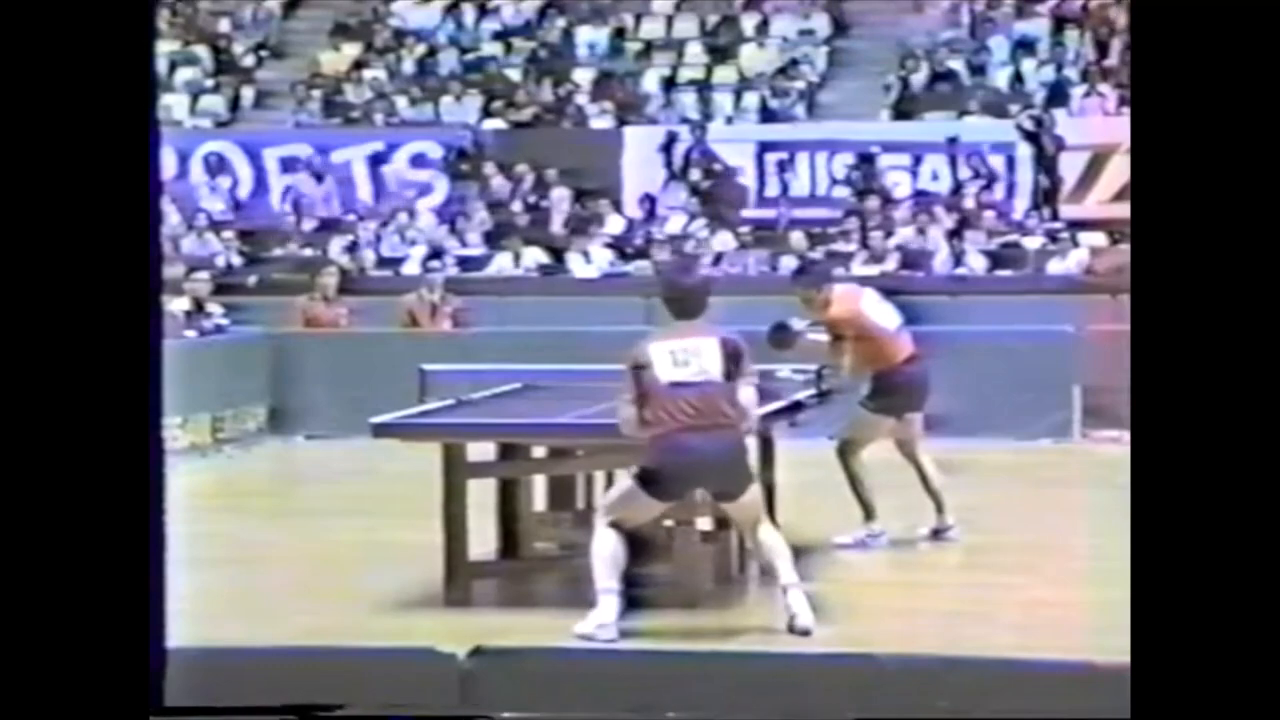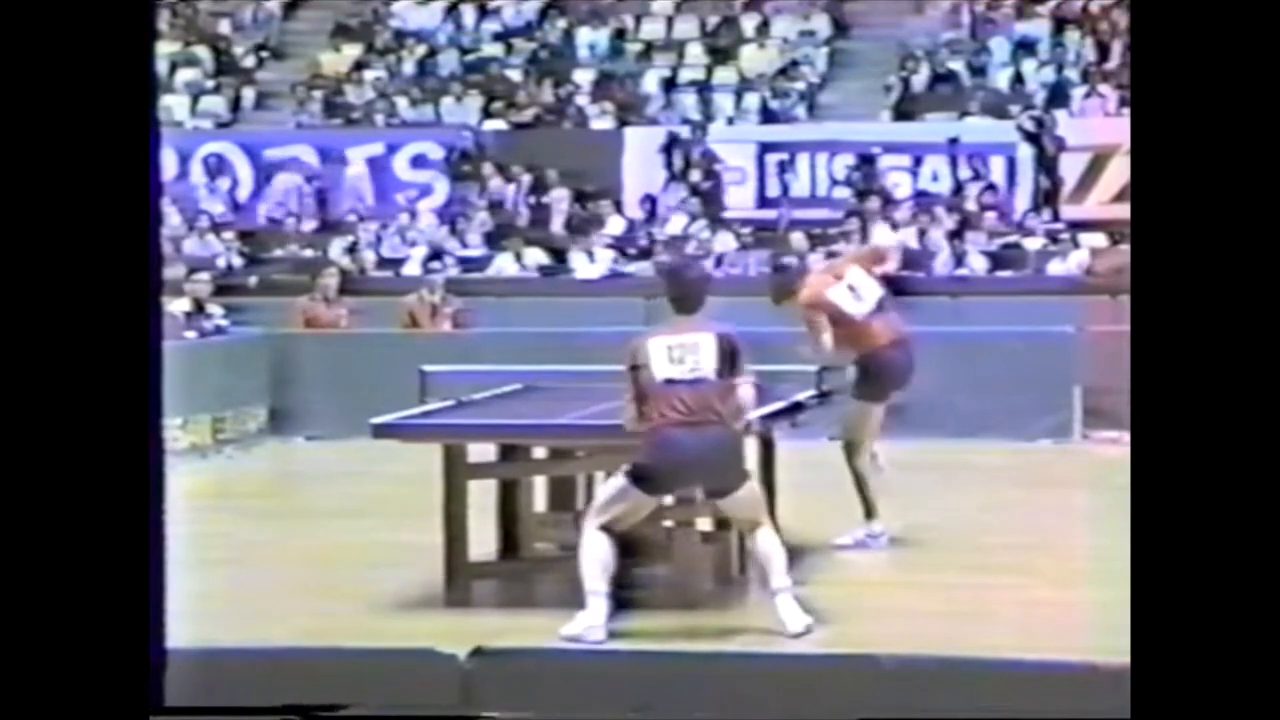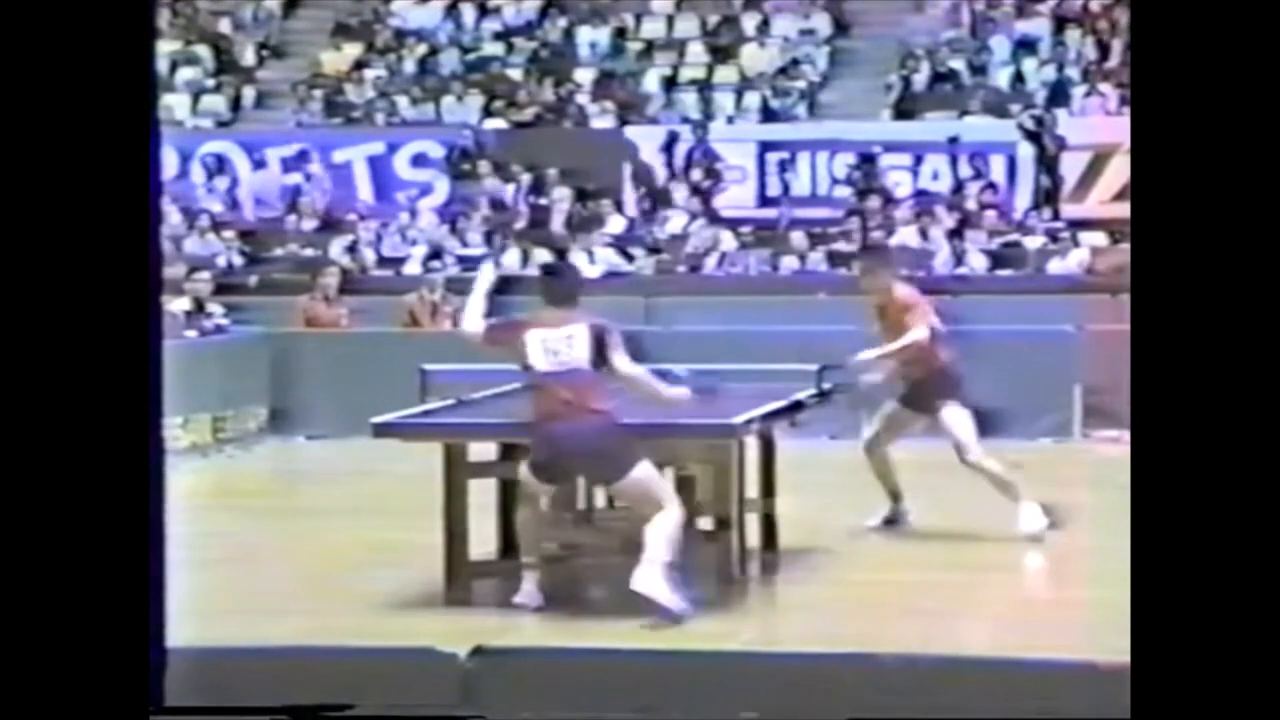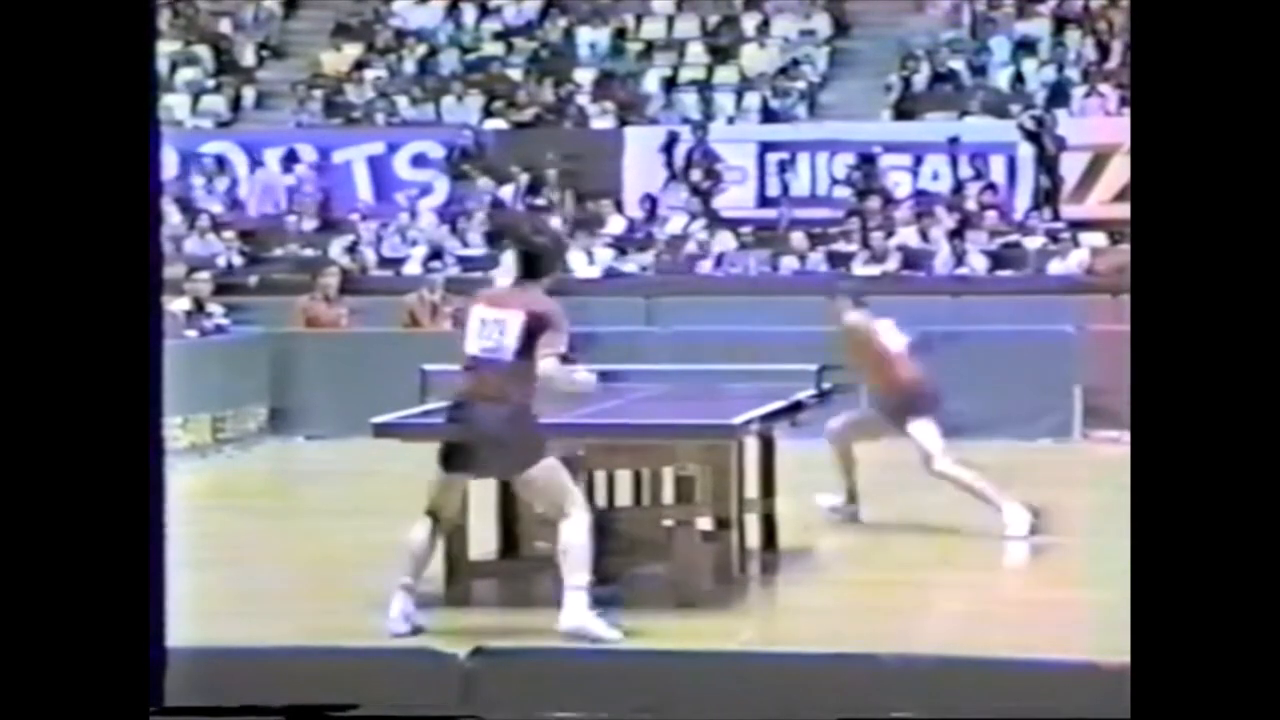
dt=1s
person 1, frame 1
left shoulder: (645, 350)
right shoulder: (729, 343)
left elbow: (628, 423)
right elbow: (748, 407)
left hip: (672, 456)
right hip: (727, 452)
left knee: (608, 521)
right knee: (757, 523)
left ankle: (606, 613)
right ankle: (797, 605)
person 1, frame 2
left shoulder: (643, 345)
right shoulder: (723, 336)
left elbow: (631, 420)
right elbow: (745, 403)
left hip: (662, 453)
right hip: (719, 448)
left knee: (597, 524)
right knee: (758, 524)
left ankle: (594, 616)
right ankle: (787, 607)
person 1, frame 3
left shoulder: (522, 329)
right shoulder: (597, 329)
left elbow: (470, 328)
right elbow: (626, 370)
left wrist: (483, 282)
right wrist: (668, 392)
left hip: (550, 441)
right hip: (599, 435)
left knee: (529, 494)
right knee: (668, 508)
left ankle: (530, 585)
right ankle: (653, 573)
person 1, frame 4
left shoulder: (482, 299)
right shoulder: (547, 311)
right elbow: (547, 371)
right wrist: (579, 379)
left hip: (463, 421)
right hip: (510, 425)
left knee: (437, 515)
right knee: (574, 512)
left ankle: (402, 605)
right ankle: (577, 608)
person 2, frame 1
left shoulder: (837, 314)
right shoulder: (855, 291)
left elbow: (843, 366)
left hip: (894, 381)
right hip: (914, 372)
left knee: (847, 450)
right knee: (912, 450)
left ankle: (873, 529)
right ankle: (944, 521)
person 2, frame 2
left shoulder: (809, 299)
right shoulder: (844, 265)
left elbow: (826, 348)
right elbow: (888, 253)
left hip: (877, 362)
right hip: (902, 352)
left knee: (852, 448)
left ankle: (873, 528)
right ankle: (870, 450)
person 2, frame 3
left shoulder: (904, 299)
right shoulder: (882, 305)
left elbow: (920, 336)
left wrist: (877, 354)
right wrist: (889, 368)
left hip: (939, 383)
right hip: (917, 387)
left knee: (971, 456)
right knee: (872, 443)
left ankle: (1027, 506)
right ankle: (897, 509)
person 2, frame 4
left shoulder: (856, 327)
right shoulder: (880, 326)
left hip: (912, 400)
right hip: (893, 401)
left knee: (939, 465)
right knee: (835, 432)
left ankle: (1013, 510)
right ankle: (850, 503)
